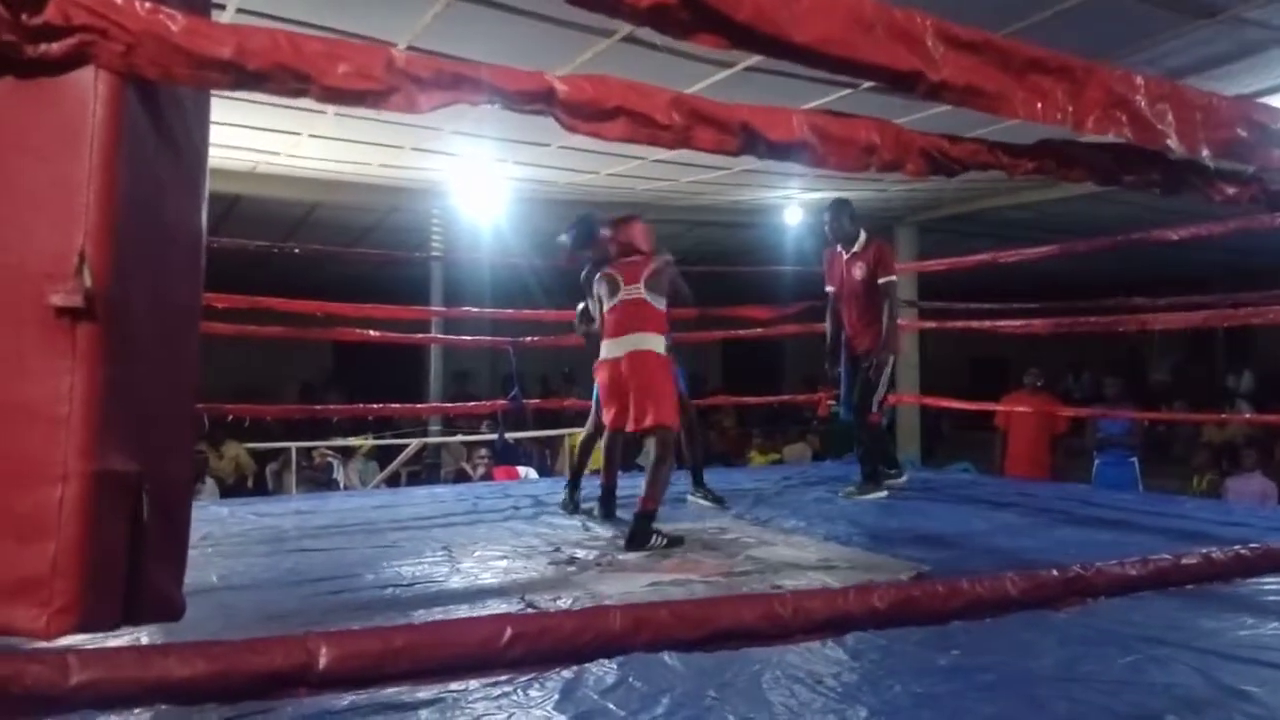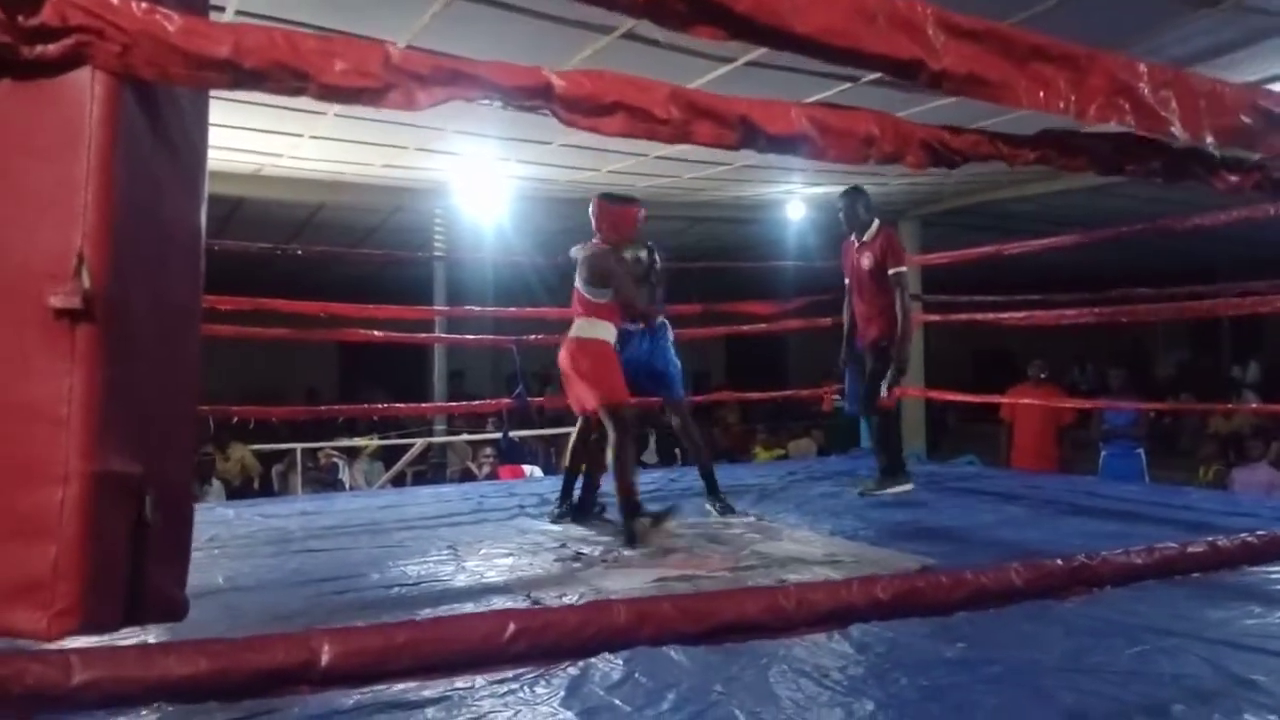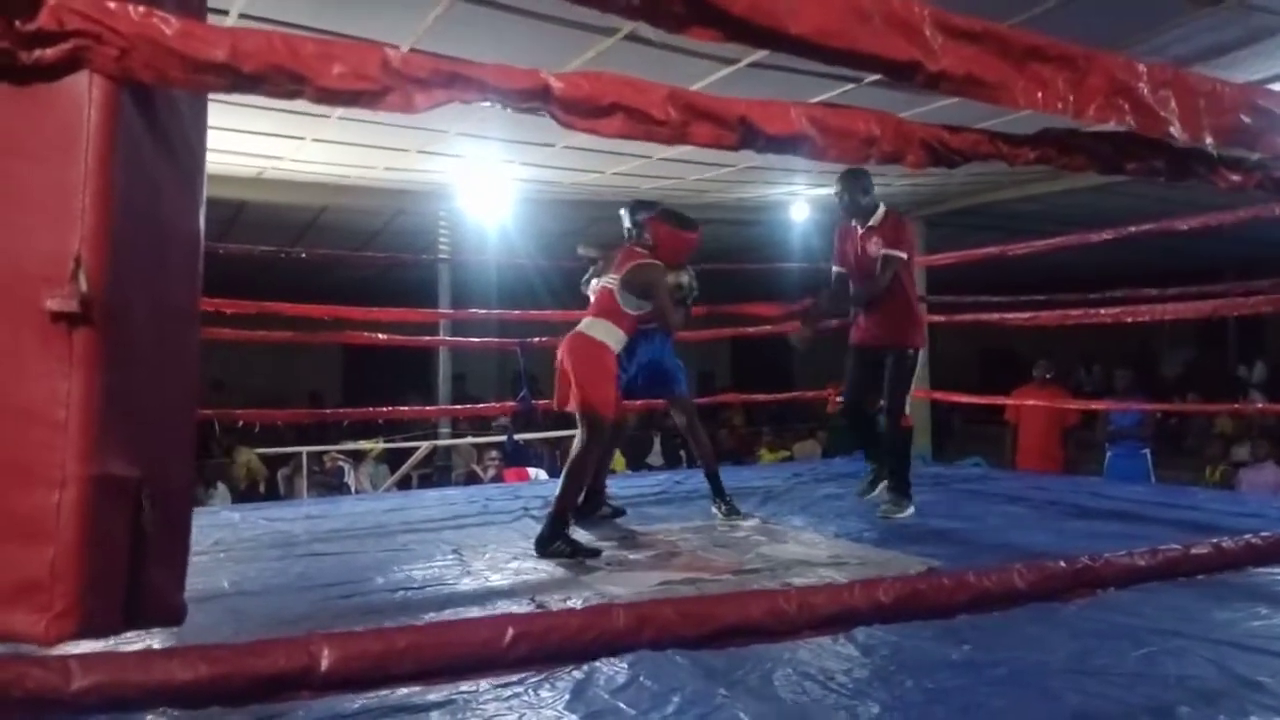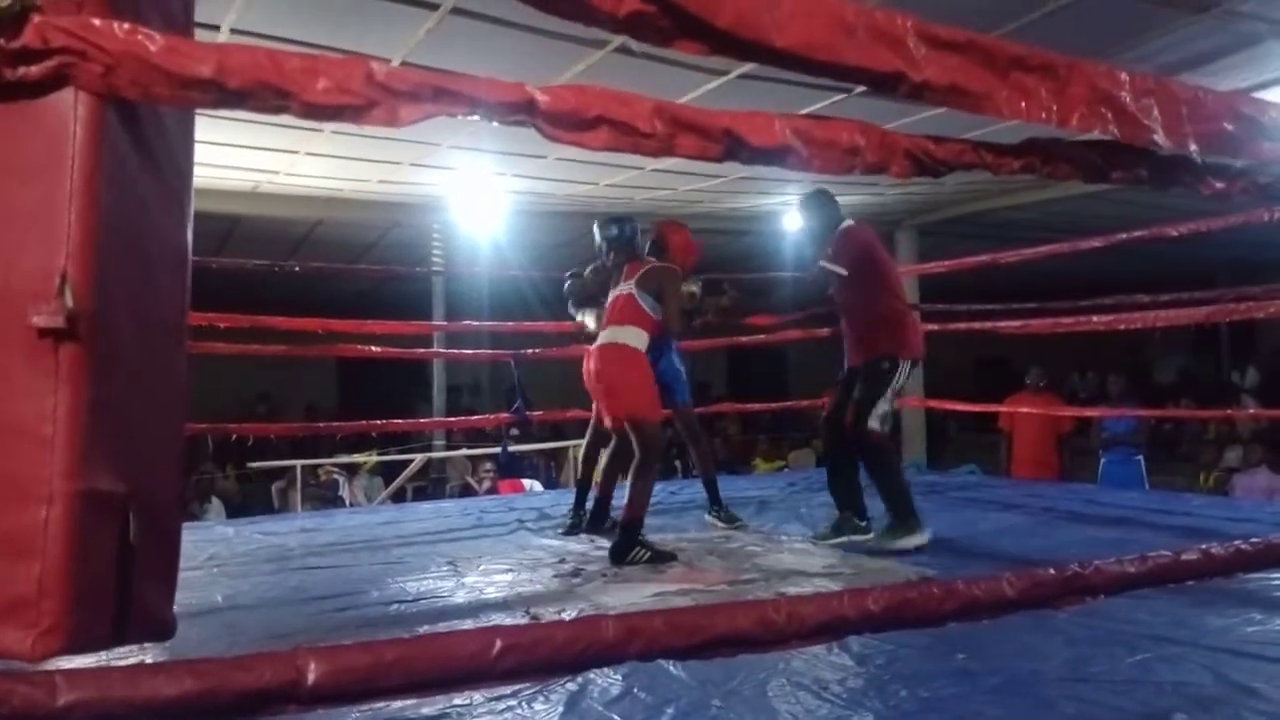
dt=0.5s
person 1, frame 1
left shoulder: (602, 279)
right shoulder: (662, 267)
right elbow: (685, 297)
left wrist: (583, 314)
left hip: (610, 364)
right hip: (648, 362)
left knee: (613, 430)
right knee: (664, 446)
left ankle: (607, 502)
right ankle: (642, 529)
person 1, frame 2
left shoulder: (593, 253)
right shoulder: (608, 258)
right elbow: (637, 306)
left hip: (584, 348)
right hip: (590, 350)
left knee: (591, 426)
right knee: (623, 428)
right ankle: (632, 515)
person 1, frame 3
left shoulder: (626, 253)
right shoulder: (653, 272)
right elbow: (671, 323)
right wrist: (680, 305)
left hip: (583, 345)
right hip: (593, 351)
left knee: (597, 433)
right knee: (594, 439)
right ankle: (553, 532)
person 1, frame 4
left shoulder: (621, 275)
right shoulder: (666, 274)
right elbow: (674, 327)
left hip: (598, 357)
right hip: (625, 359)
left knee: (622, 437)
right knee: (650, 445)
right ankle: (627, 540)
person 2, frame 1
left shoulder: (877, 250)
right shoulder: (831, 257)
left elbow: (890, 302)
left wrist: (884, 348)
right wrist: (831, 349)
left hip: (876, 347)
right hip: (852, 348)
left knee: (864, 409)
right knee: (855, 410)
left ankle: (872, 480)
right ankle: (890, 467)
person 2, frame 2
left shoulder: (887, 239)
right shoulder: (849, 247)
left elbow: (901, 293)
left wrist: (902, 342)
right wrist: (846, 343)
left hip: (887, 337)
right hip: (864, 338)
left knee: (877, 397)
right knee: (871, 402)
left ankle: (893, 473)
right ankle: (891, 471)
person 2, frame 3
left shoulder: (896, 225)
right shoulder: (845, 233)
left elbow: (881, 282)
right elbow: (838, 285)
left wrist: (816, 315)
right wrist: (810, 316)
left hip: (901, 333)
right hip: (865, 335)
left knee: (895, 411)
right knee: (853, 407)
left ankle: (900, 493)
right ankle: (881, 463)
person 2, frame 4
left shoulder: (852, 237)
right shoulder: (840, 244)
left hip: (893, 349)
right hip: (865, 353)
left knee: (866, 428)
right knee: (836, 428)
left ankle: (906, 521)
right ankle: (853, 517)
person 3, frame 1
right shoulder: (592, 276)
right elbow: (584, 325)
left knee: (686, 414)
right knee: (598, 425)
left ankle: (697, 485)
right ankle: (572, 489)
person 3, frame 2
left shoulder: (651, 257)
left elbow: (651, 307)
left wrist: (639, 274)
left hip: (653, 338)
right hip: (620, 339)
left knee: (681, 416)
left ankle: (713, 492)
right ankle: (568, 496)
person 3, frame 3
left shoulder: (674, 275)
left elbow: (677, 323)
right elbow: (588, 284)
left wrist: (682, 297)
right wrist: (596, 284)
left hip: (658, 341)
right hip: (624, 341)
left knee: (688, 417)
left ankle: (720, 495)
right ankle: (593, 497)
person 3, frame 4
left shoulder: (678, 284)
right elbow: (578, 303)
left wrist: (687, 307)
left hip: (658, 351)
left knee: (689, 426)
right knee: (599, 429)
left ankle: (716, 504)
right ankle: (580, 508)
